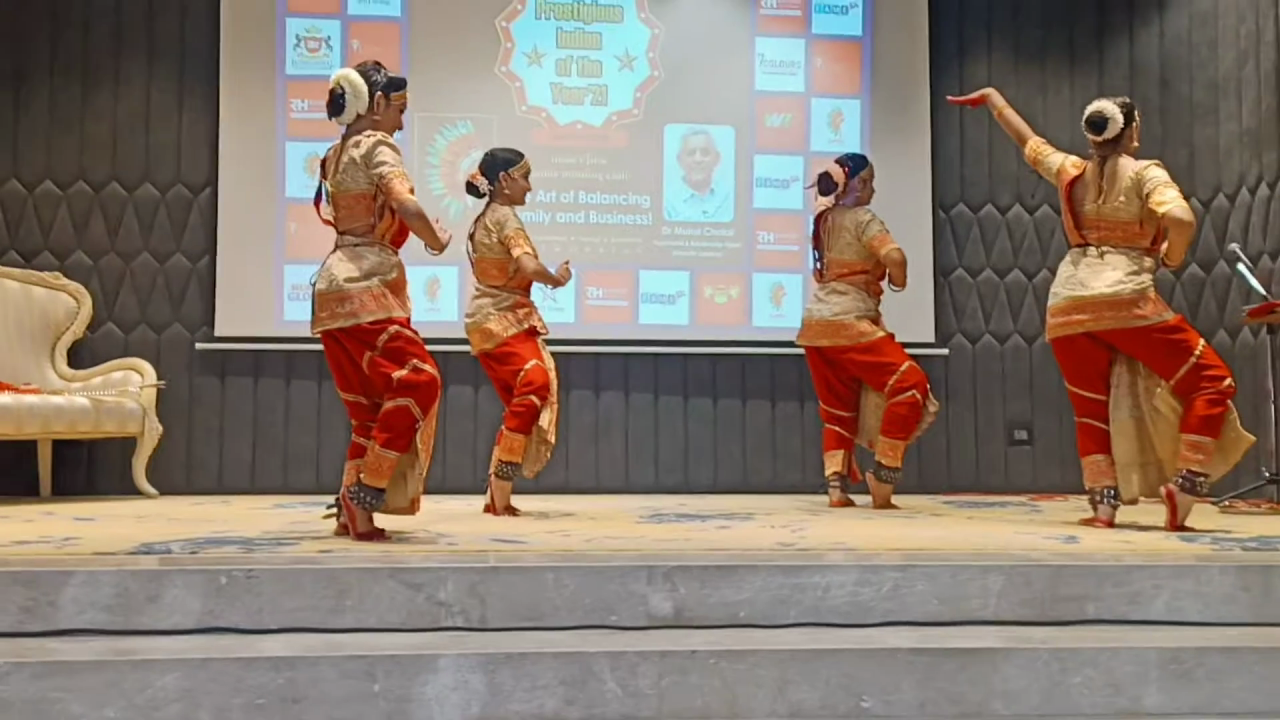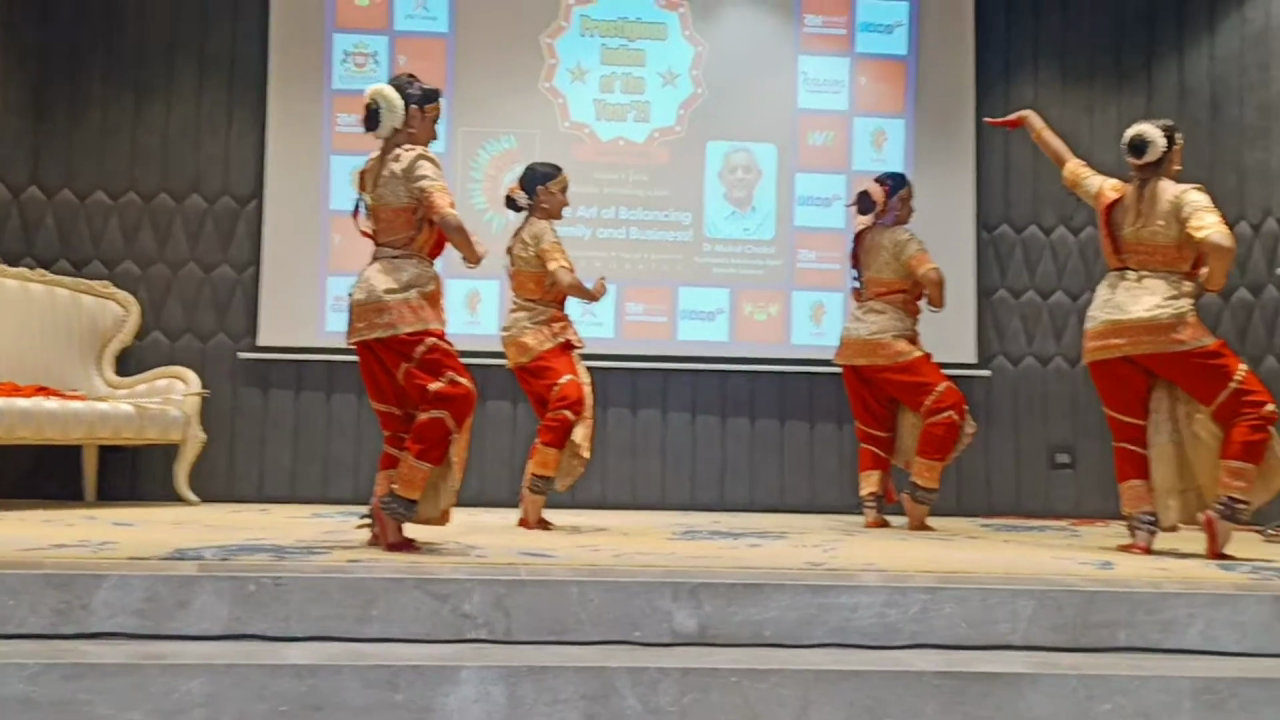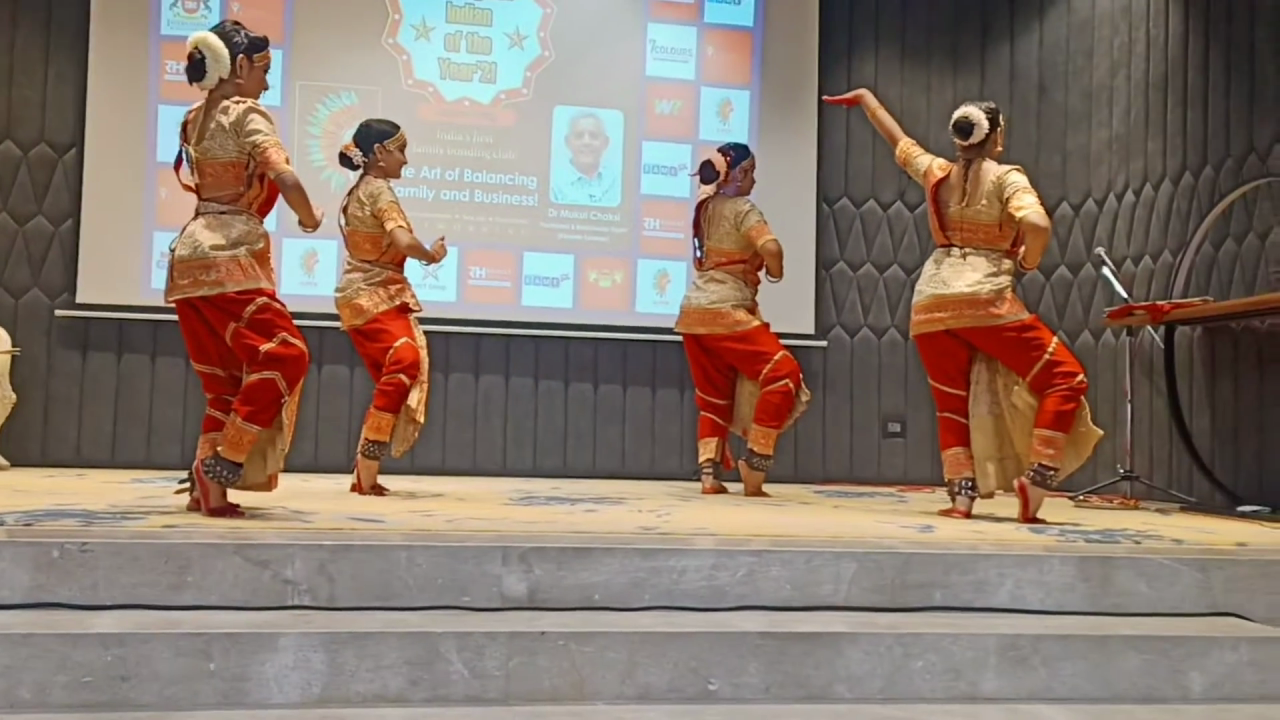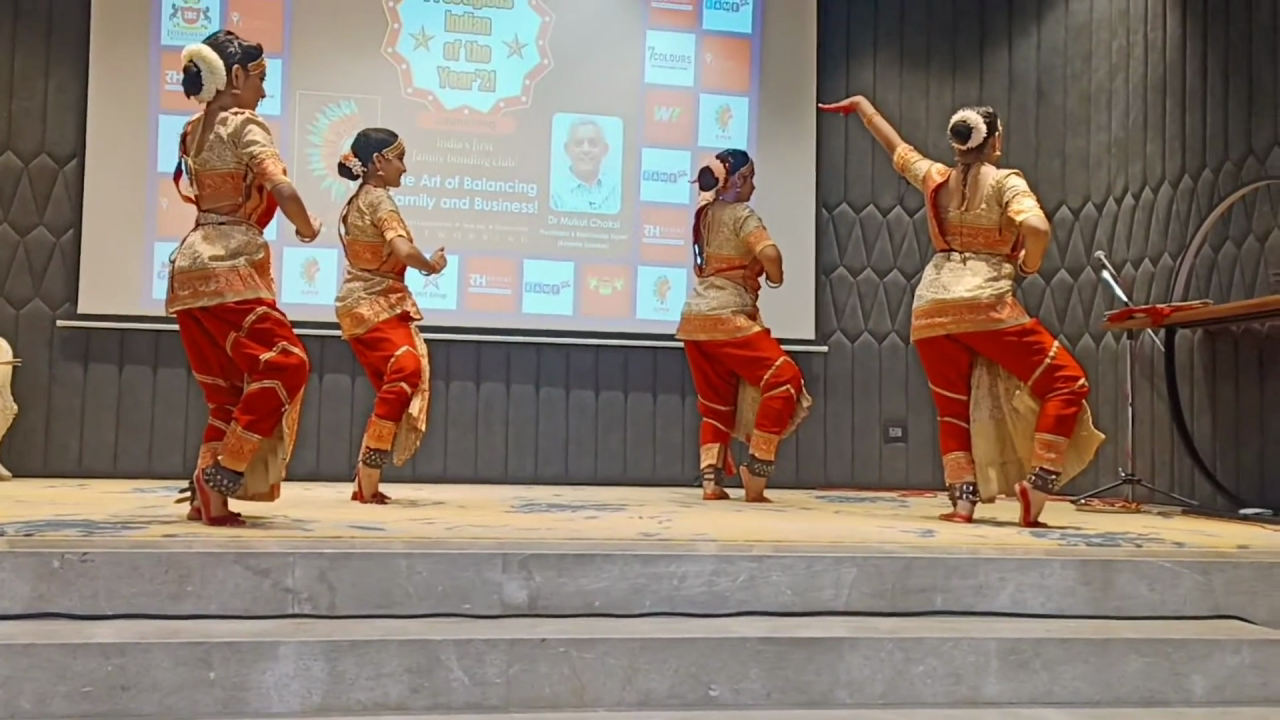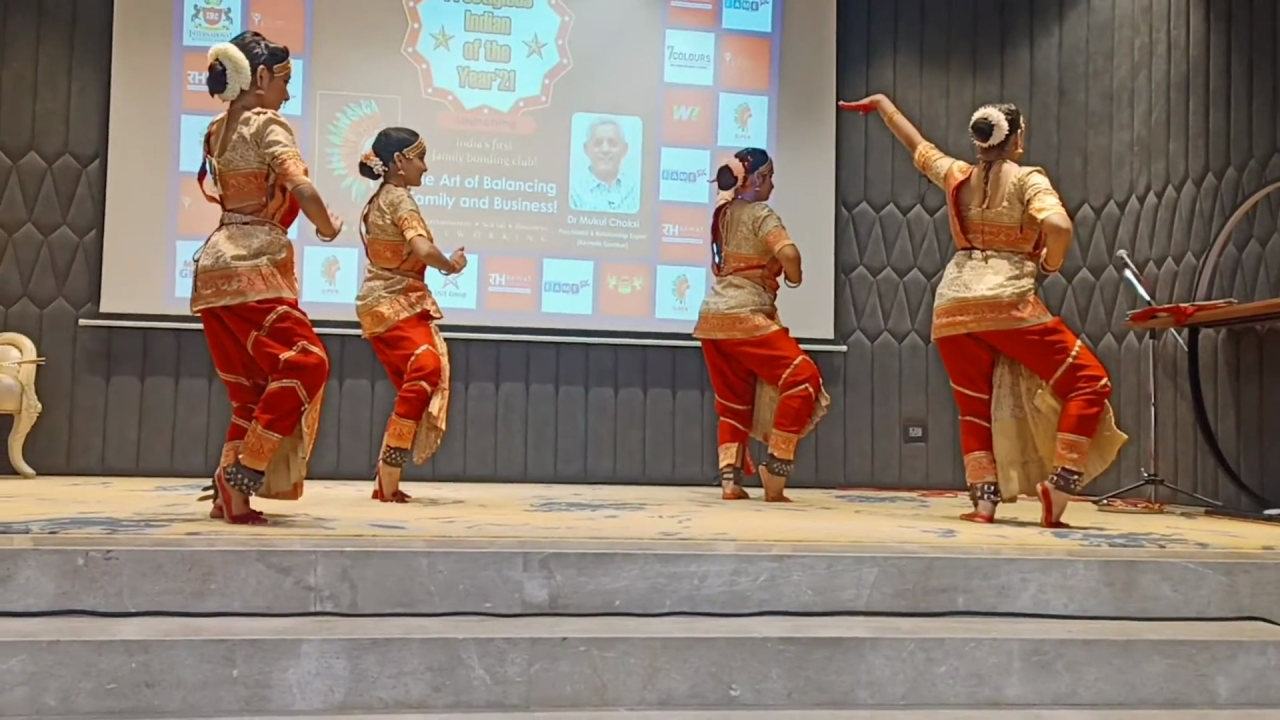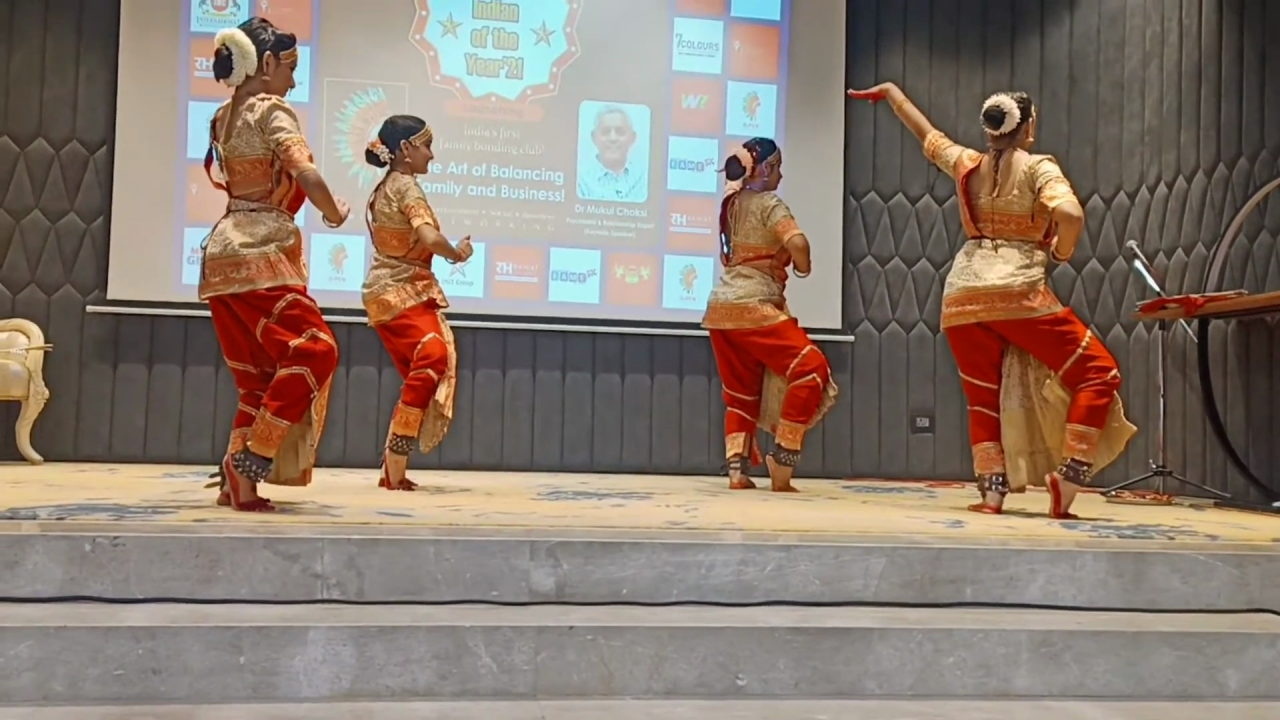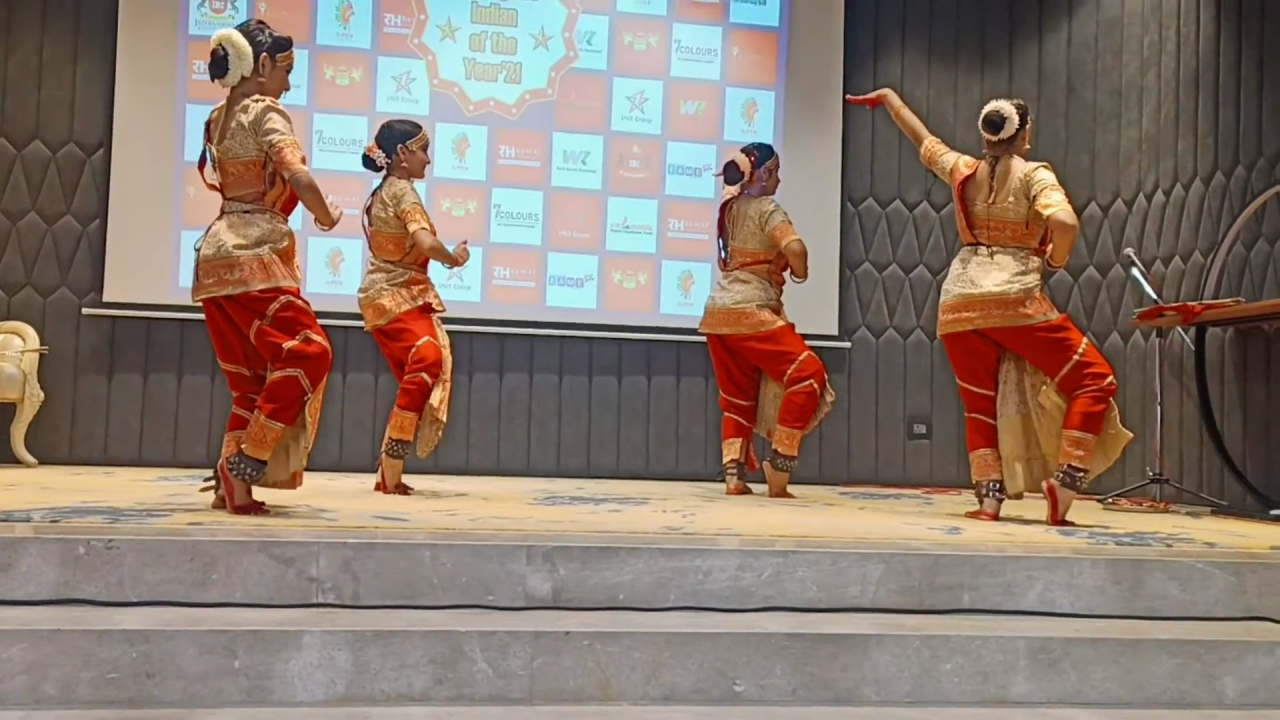
dt=0.7s
person 1, frame 1
left shoulder: (337, 153)
right shoulder: (377, 145)
right elbow: (406, 206)
right wrist: (437, 240)
left hip: (337, 286)
right hip: (365, 287)
left knee: (372, 404)
right knee: (417, 383)
left ankle: (352, 508)
right ankle: (364, 495)
person 1, frame 2
left shoulder: (374, 167)
right shoulder: (416, 160)
right elbow: (447, 219)
right wrist: (473, 254)
left hip: (371, 297)
right hip: (402, 299)
left knee: (403, 415)
right knee: (452, 395)
left ankle: (385, 515)
right ankle: (396, 504)
person 1, frame 3
left shoulder: (195, 119)
right shoulder: (247, 113)
right elbow: (284, 177)
right wrist: (310, 218)
left hip: (191, 254)
right hip: (229, 256)
left knee: (227, 378)
right knee: (285, 355)
left ankle: (206, 485)
right ankle: (220, 468)
person 1, frame 4
left shoulder: (194, 130)
right shoulder: (245, 124)
right elbow: (282, 189)
right wrist: (308, 228)
left hip: (192, 265)
right hip: (229, 267)
left knee: (229, 389)
right knee: (286, 365)
left ankle: (208, 494)
right ankle: (220, 477)
person 1, frame 5
left shoulder: (218, 130)
right shoulder: (267, 124)
right elbow: (302, 189)
right wrist: (328, 227)
left hip: (216, 267)
right hip: (252, 267)
left knee: (253, 387)
right knee: (305, 365)
left ankle: (230, 491)
right ankle: (239, 478)
person 1, frame 6
left shoulder: (224, 116)
right shoulder: (272, 110)
right elbow: (306, 174)
right wrist: (334, 213)
left hip: (224, 253)
right hip: (260, 255)
left knee: (259, 374)
right knee: (314, 351)
left ankle: (238, 480)
right ankle: (247, 464)
person 1, frame 7
left shoulder: (219, 117)
right shoulder: (266, 111)
right elbow: (298, 177)
right wrist: (326, 217)
left hip: (218, 255)
right hip: (253, 256)
left knee: (253, 377)
right knee: (308, 353)
left ankle: (233, 483)
right ankle: (242, 467)
person 2, frame 1
left shoulder: (1069, 171)
right shoulder: (1145, 173)
left elbow: (1026, 138)
right elbow: (1181, 219)
left wrist: (991, 96)
right wrist: (1172, 257)
left hip: (1067, 305)
right hip: (1126, 300)
left knee: (1091, 409)
right knee: (1212, 383)
left ankle: (1103, 504)
right ankle: (1184, 485)
person 2, frame 2
left shoulder: (1108, 193)
right shoulder: (1185, 197)
left elbow: (1065, 160)
right elbow: (1220, 245)
left wrist: (1030, 118)
right wrist: (1211, 282)
left hip: (1104, 329)
right hip: (1164, 325)
left knee: (1129, 434)
left ankle: (1141, 530)
right ankle: (1222, 512)
person 2, frame 3
left shoulder: (936, 173)
right shoulder: (1006, 177)
left elbow: (897, 139)
right elbow: (1038, 225)
left wrist: (864, 96)
right wrist: (1028, 261)
left hip: (931, 303)
right hip: (985, 299)
left knee: (952, 404)
right knee: (1066, 380)
left ankle: (961, 496)
right ankle: (1036, 478)
person 2, frame 4
left shoulder: (934, 178)
right shoulder: (1005, 182)
left elbow: (894, 145)
right elbow: (1037, 228)
left wrist: (861, 103)
right wrist: (1028, 265)
left hip: (931, 307)
right hip: (986, 304)
left knee: (954, 408)
right knee: (1067, 383)
left ankle: (963, 501)
right ankle: (1037, 483)
person 2, frame 5
left shoulder: (955, 175)
right shoulder: (1027, 179)
left elbow: (915, 143)
right elbow: (1059, 226)
left wrist: (881, 102)
right wrist: (1051, 263)
left hip: (952, 307)
right hip: (1008, 303)
left knee: (975, 407)
right knee: (1089, 383)
left ankle: (983, 501)
right ankle: (1059, 483)
person 2, frame 6
left shoulder: (965, 164)
right shoulder: (1039, 167)
left elbow: (924, 131)
right elbow: (1071, 214)
left wrist: (891, 91)
right wrist: (1062, 252)
left hip: (962, 297)
right hip: (1018, 293)
left knee: (983, 397)
right knee: (1098, 375)
left ankle: (991, 492)
right ankle: (1067, 474)
person 2, frame 7
left shoulder: (961, 170)
right shoulder: (1034, 175)
left elbow: (921, 136)
right elbow: (1064, 223)
left wrist: (887, 96)
right wrist: (1056, 260)
left hip: (958, 302)
right hip: (1014, 299)
left knee: (980, 404)
right knee: (1094, 381)
left ankle: (989, 498)
right ankle: (1064, 481)
person 3, frame 1
left shoulder: (483, 219)
right shoulder: (504, 216)
right elbow: (530, 268)
right wrist: (558, 279)
left hip: (490, 321)
right hip: (503, 321)
left knee: (521, 401)
right knee: (534, 386)
left ankle: (498, 493)
right ankle: (501, 491)
person 3, frame 2
left shoulder: (522, 232)
right shoulder: (543, 231)
right elbow: (566, 281)
right wrist: (593, 294)
left hip: (527, 334)
right hip: (540, 335)
left knee: (557, 412)
right knee: (568, 400)
left ankle: (531, 507)
right ankle: (533, 505)
person 3, frame 3
left shoulder: (357, 191)
right shoulder: (379, 190)
right elbow: (404, 242)
right wrist: (432, 256)
left hip: (362, 296)
right hip: (375, 297)
left knee: (395, 375)
right knee: (404, 362)
left ankle: (365, 471)
right ankle: (367, 470)
person 3, frame 4
left shoulder: (356, 201)
right shoulder: (379, 199)
right elbow: (405, 251)
right wrist: (431, 266)
left hip: (362, 305)
right hip: (376, 306)
left knee: (395, 383)
right knee: (406, 371)
left ankle: (367, 478)
right ankle: (368, 477)
person 3, frame 5
left shoulder: (377, 200)
right shoulder: (400, 199)
right elbow: (424, 250)
right wrist: (451, 265)
left hip: (381, 304)
right hip: (396, 305)
left knee: (416, 381)
right knee: (425, 370)
left ankle: (387, 478)
right ankle: (388, 475)
person 3, frame 6
left shoulder: (383, 188)
right shoulder: (407, 186)
right elbow: (431, 238)
left wrist: (449, 251)
right wrist: (457, 254)
left hip: (388, 292)
right hip: (402, 293)
left knee: (421, 370)
right knee: (432, 357)
left ankle: (394, 466)
right ankle: (395, 465)
person 3, frame 7
left shoulder: (380, 193)
right shoulder: (403, 191)
right elbow: (427, 243)
right wrist: (454, 259)
left hip: (385, 296)
right hip: (399, 297)
left knee: (419, 373)
right knee: (427, 361)
left ankle: (390, 470)
right ankle: (391, 468)
person 4, frame 1
left shoulder: (825, 219)
right shoulder: (862, 219)
right elbow: (894, 257)
right wrist: (898, 280)
left hip: (816, 321)
right hip: (850, 322)
left knee: (838, 408)
right knee: (911, 385)
left ankle: (836, 488)
right ankle: (882, 481)
person 4, frame 2
left shoulder: (864, 238)
right shoulder: (901, 238)
right elbow: (932, 277)
right wrist: (936, 300)
left hip: (854, 342)
right hip: (887, 342)
left knee: (874, 428)
right knee: (948, 406)
left ankle: (872, 509)
right ankle: (918, 501)
person 4, frame 3
left shoulder: (706, 208)
right shoulder: (742, 208)
right elbow: (771, 248)
right wrist: (775, 271)
left hip: (694, 310)
right hip: (727, 311)
left knee: (714, 396)
right knee: (784, 375)
left ankle: (709, 475)
right ankle: (754, 468)
person 4, frame 4
left shoulder: (706, 214)
right shoulder: (741, 214)
right elbow: (769, 253)
right wrist: (775, 276)
left hip: (694, 317)
right hip: (728, 317)
left knee: (716, 402)
right knee: (785, 380)
left ankle: (710, 481)
right ankle: (755, 475)
person 4, frame 5
left shoulder: (724, 213)
right shoulder: (760, 213)
right elbow: (788, 253)
right wrist: (794, 276)
left hip: (713, 317)
right hip: (746, 316)
left knee: (734, 401)
right knee: (803, 379)
left ankle: (730, 481)
right ankle: (775, 475)
person 4, frame 6
left shoulder: (733, 203)
right shoulder: (769, 203)
right elbow: (797, 242)
right wrist: (803, 266)
left hip: (721, 306)
right hip: (754, 306)
left knee: (741, 391)
right knee: (811, 369)
left ankle: (737, 471)
right ankle: (781, 466)
person 4, frame 7
left shoulder: (730, 208)
right shoulder: (766, 208)
right elbow: (794, 248)
right wrist: (800, 271)
left hip: (719, 311)
right hip: (752, 311)
left knee: (738, 396)
right knee: (808, 375)
left ankle: (734, 476)
right ankle: (778, 472)
